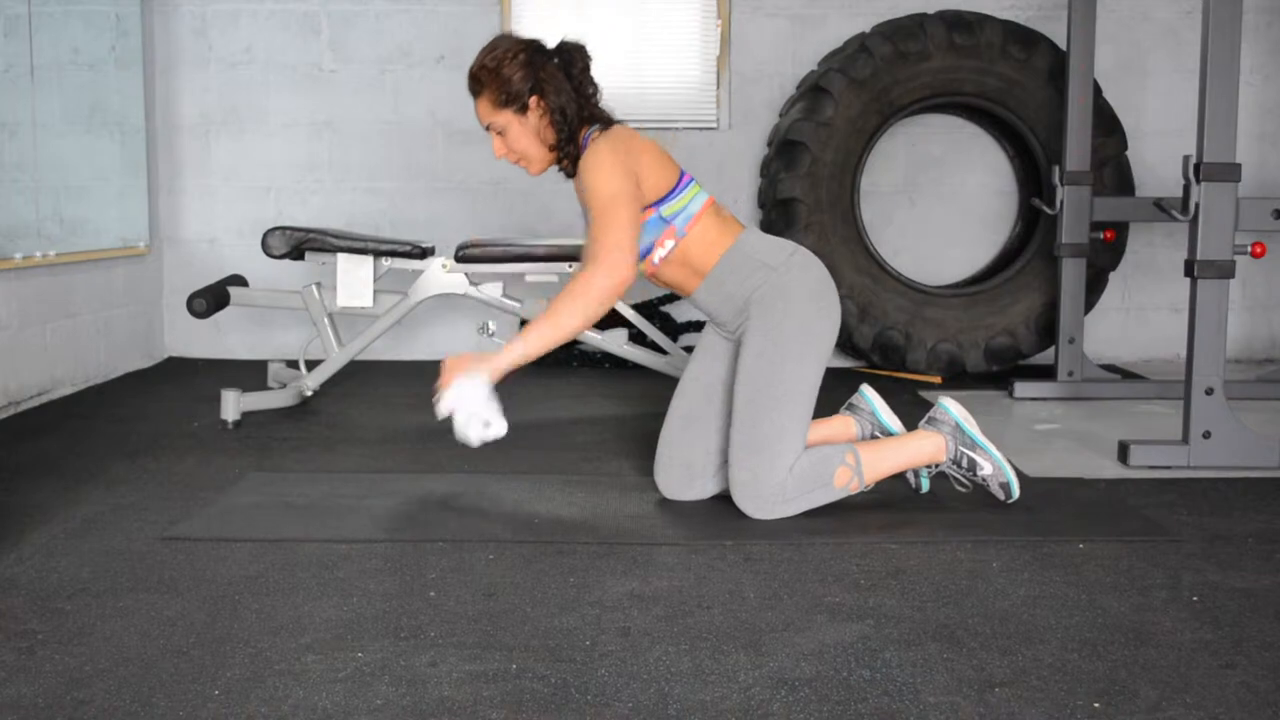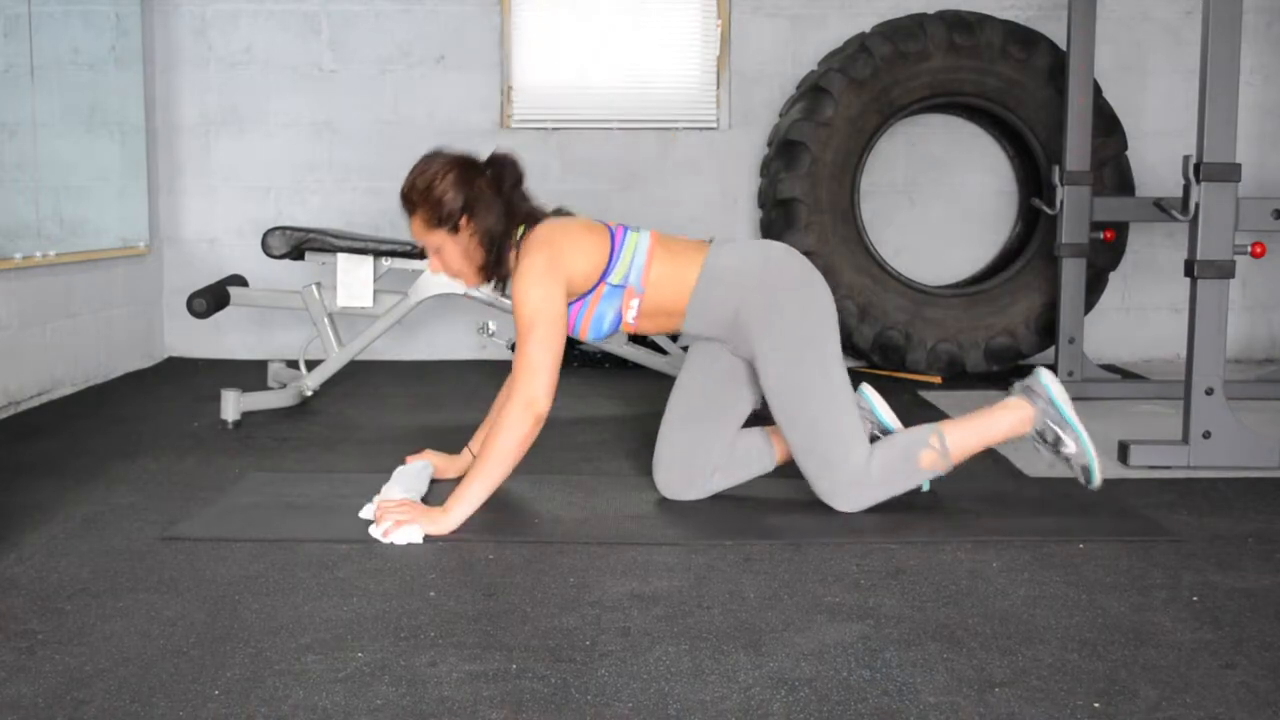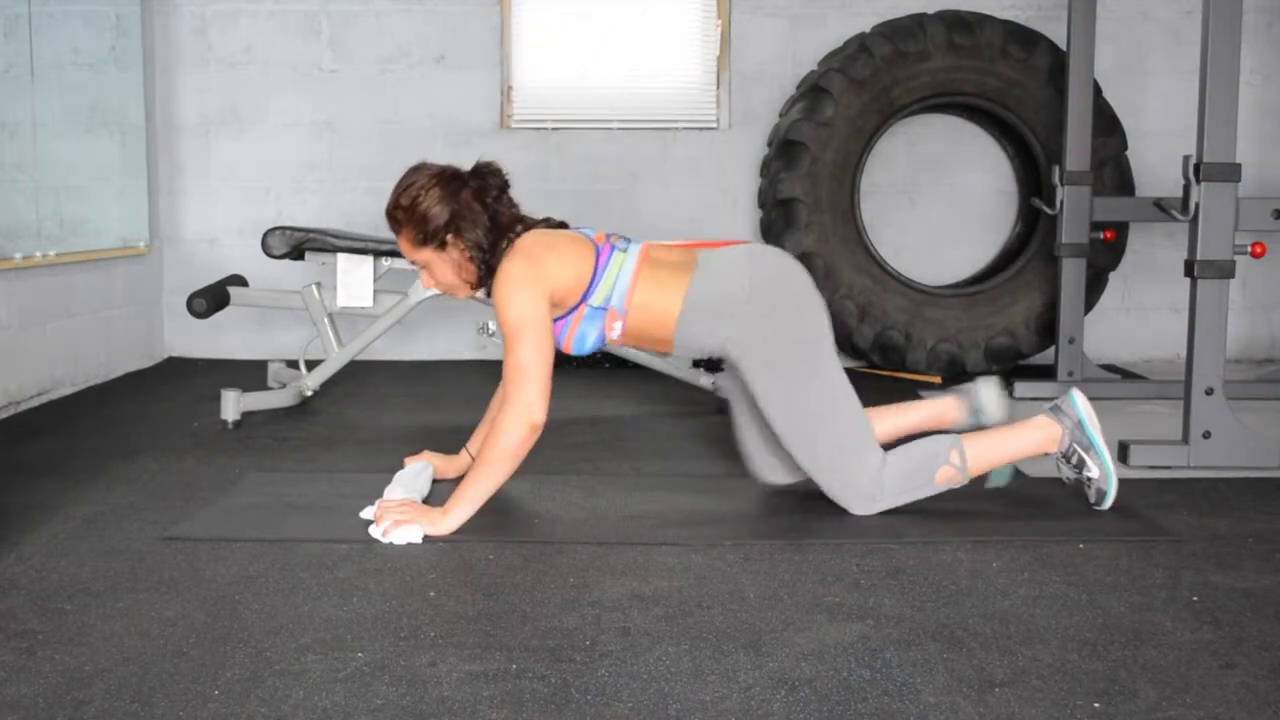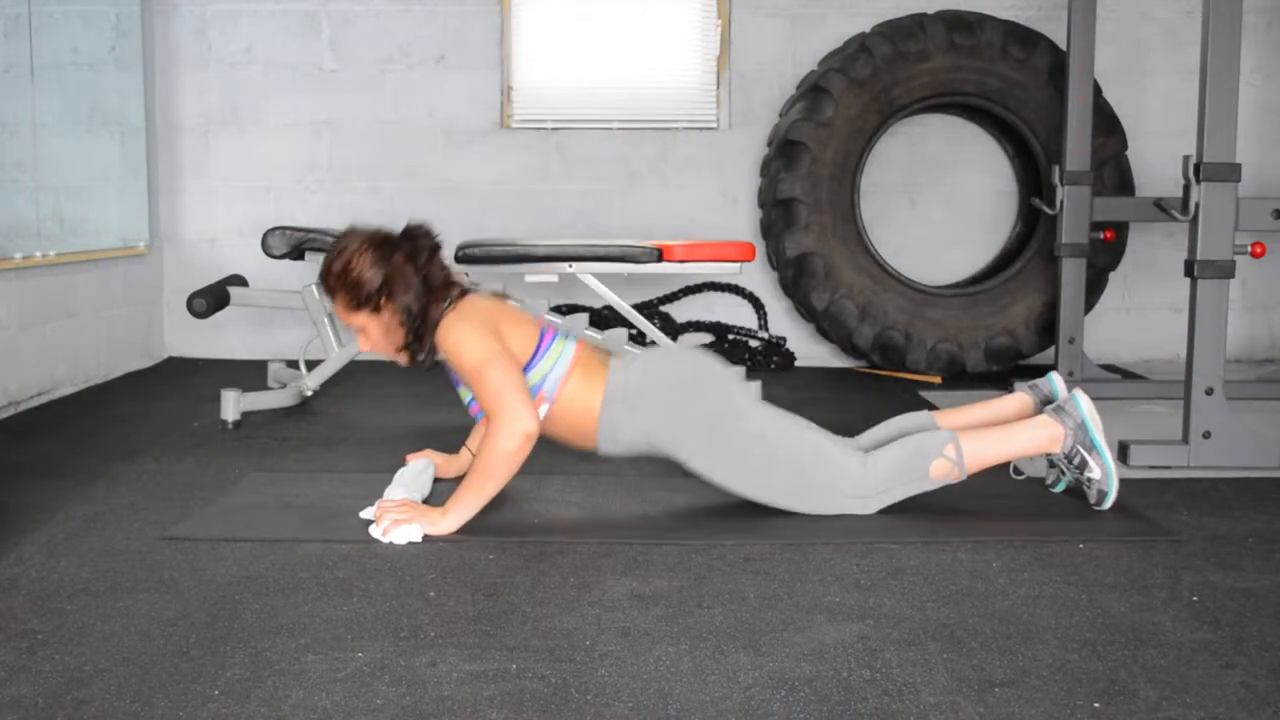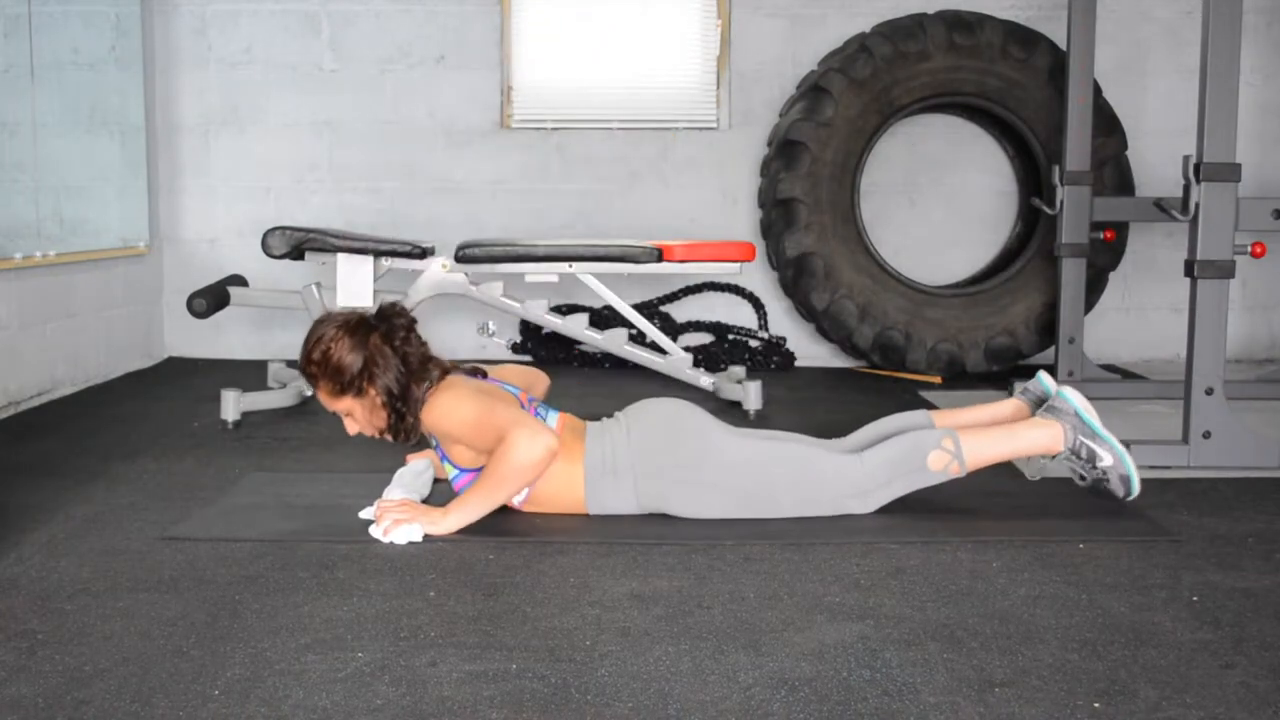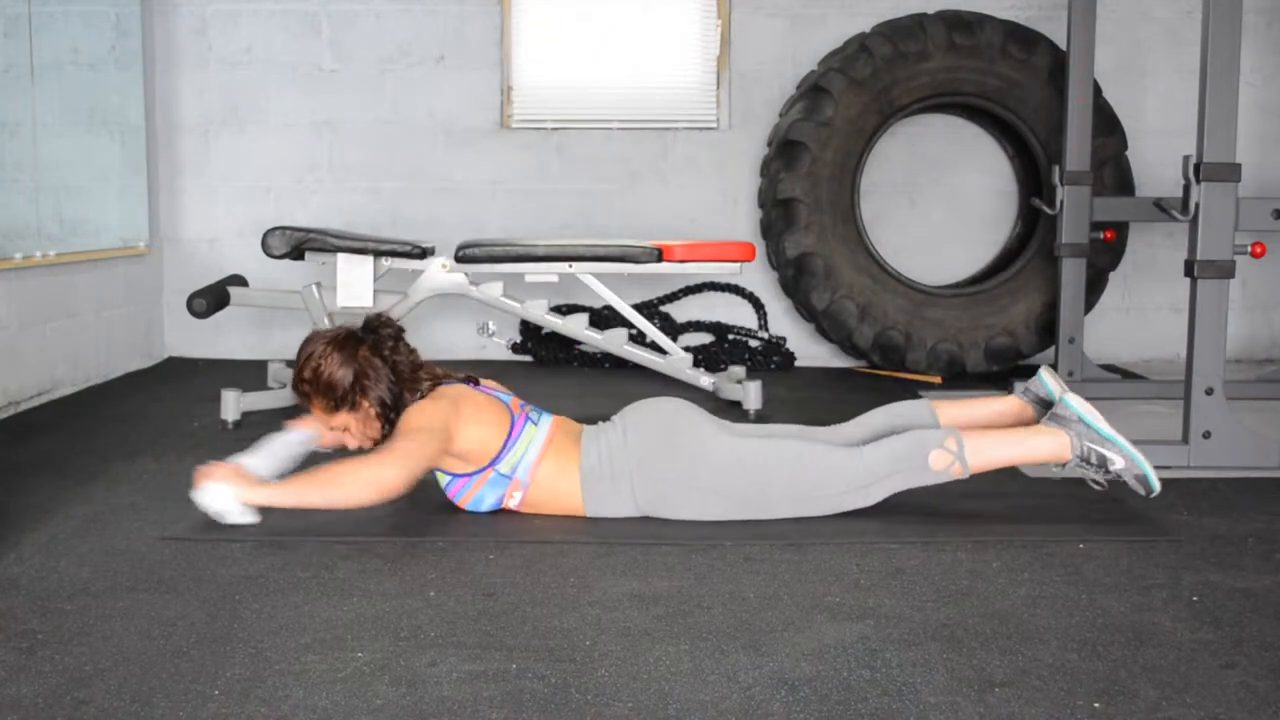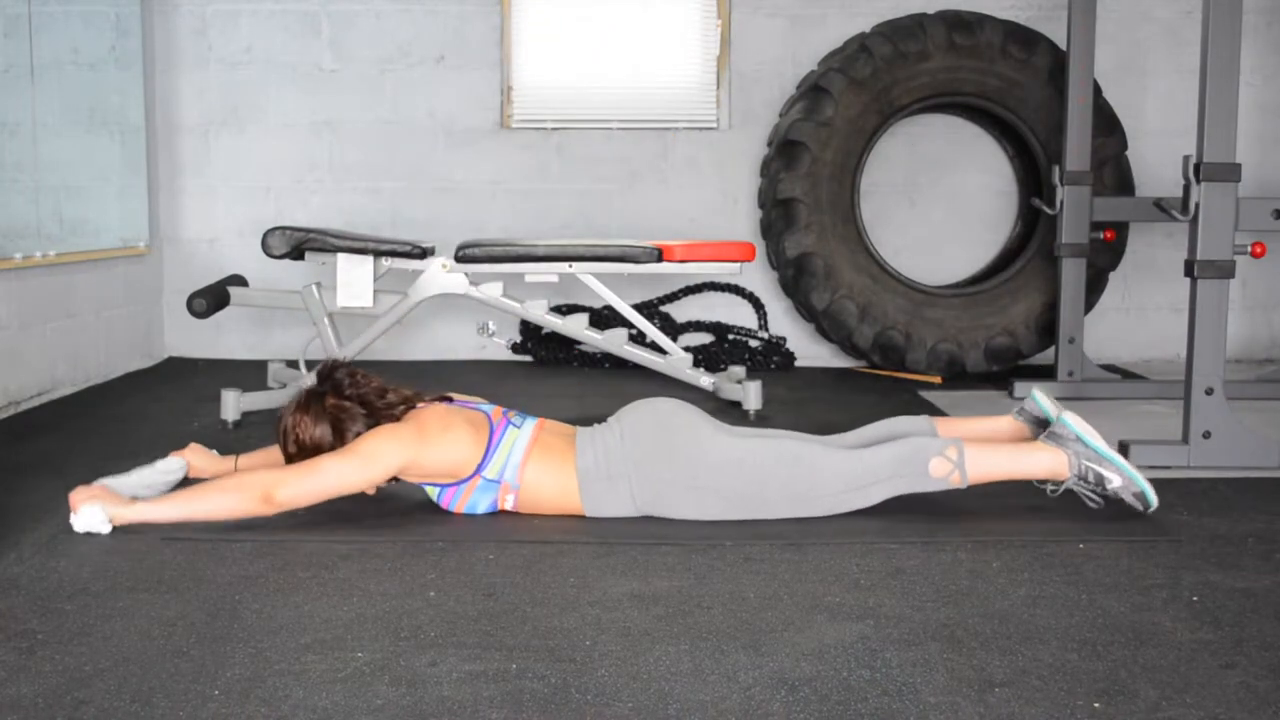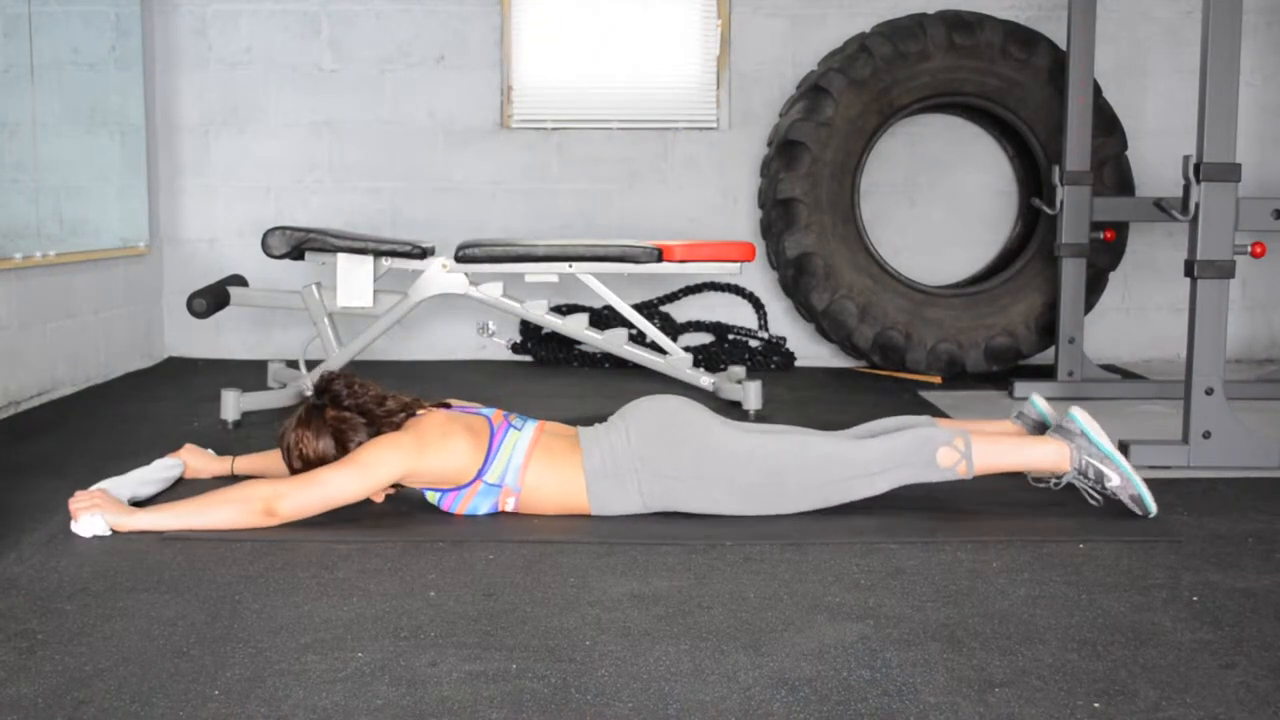
dt=0.4s
person 1, frame 1
left shoulder: (603, 155)
right shoulder: (594, 164)
left elbow: (613, 274)
right elbow: (594, 290)
left wrist: (506, 356)
right wrist: (509, 355)
left hip: (787, 295)
right hip: (745, 315)
left knee: (761, 495)
right knee: (681, 482)
left ankle: (940, 439)
right ankle: (852, 425)
person 1, frame 2
left shoulder: (536, 261)
right shoulder: (538, 248)
left elbow: (532, 404)
right elbow: (528, 373)
left wrist: (452, 511)
right wrist: (467, 456)
left hip: (775, 296)
right hip: (744, 308)
left knee: (846, 489)
right knee: (679, 481)
left ankle: (1028, 410)
right ankle: (843, 419)
person 1, frame 3
left shoulder: (519, 272)
right shoulder: (525, 250)
left elbow: (528, 414)
right elbow: (523, 371)
left wrist: (450, 514)
right wrist: (464, 456)
left hip: (758, 307)
right hip: (754, 287)
left knee: (865, 489)
right knee: (777, 467)
left ankle: (1051, 430)
right ankle: (964, 407)
person 1, frame 4
left shoulder: (453, 328)
right shoulder: (465, 313)
left elbow: (519, 426)
left wrist: (451, 513)
right wrist: (463, 456)
left hip: (676, 404)
right hip: (673, 384)
left knee: (864, 487)
right knee: (854, 454)
left ankle: (1055, 431)
right ankle: (1033, 403)
person 1, frame 5
left shoulder: (443, 407)
right shoulder: (446, 383)
left elbow: (534, 441)
left wrist: (450, 514)
right wrist: (459, 458)
left hip: (662, 465)
right hip: (656, 435)
left knee: (867, 481)
right knee: (846, 454)
left ankle: (1058, 433)
right ankle: (1028, 404)
person 1, frame 6
left shoulder: (426, 417)
right shoulder: (443, 388)
left elbow: (382, 479)
left wrist: (253, 488)
right wrist: (334, 423)
left hip: (662, 469)
right hip: (657, 436)
left knee: (870, 477)
right knee: (850, 442)
left ankle: (1066, 445)
right ankle: (1028, 405)
person 1, frame 7
left shoulder: (403, 442)
right shoulder: (408, 412)
left elbow: (278, 496)
right elbow: (308, 449)
left wrist: (129, 510)
right wrist: (218, 460)
left hip: (654, 468)
right hip: (654, 438)
left knee: (860, 479)
right knee: (847, 451)
left ankle: (1064, 459)
right ankle: (1025, 426)
person 1, frame 8
left shoulder: (408, 450)
right shoulder: (409, 420)
left elbow: (279, 507)
right elbow: (312, 454)
left wrist: (128, 515)
right wrist: (219, 459)
left hip: (659, 461)
right hip: (653, 435)
left knee: (868, 472)
right knee: (851, 448)
left ankle: (1060, 452)
right ankle: (1032, 431)
